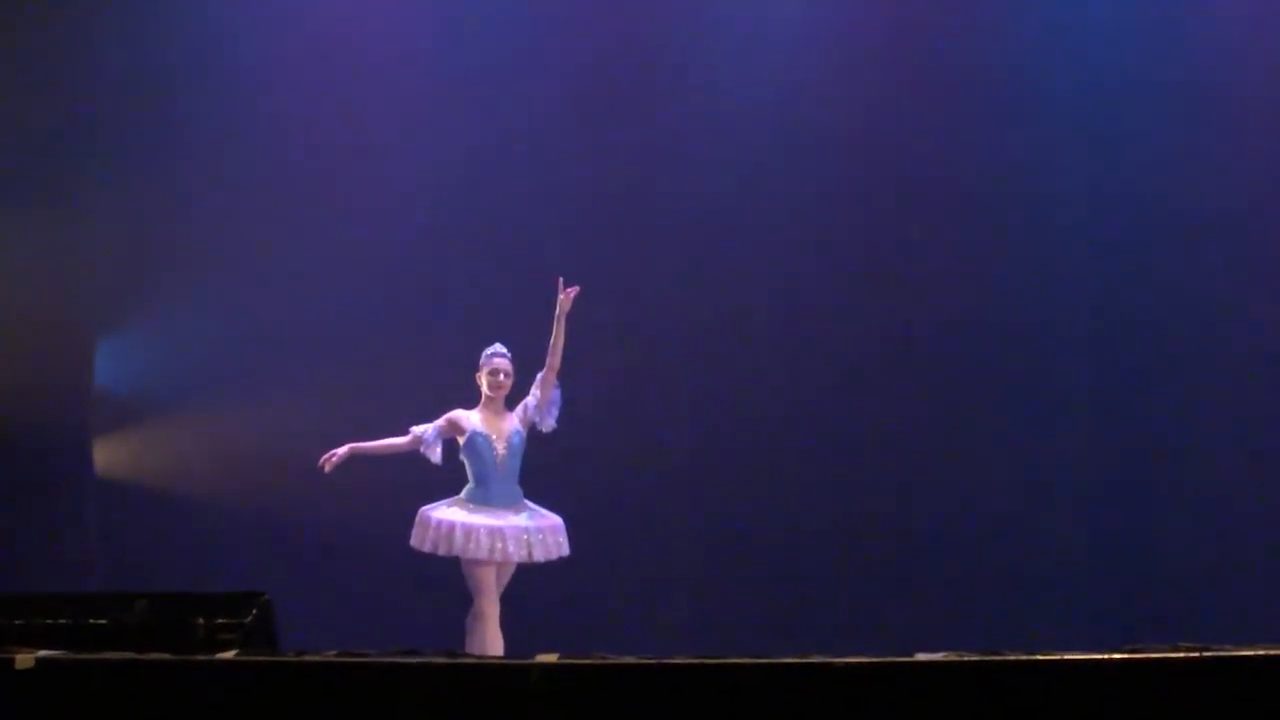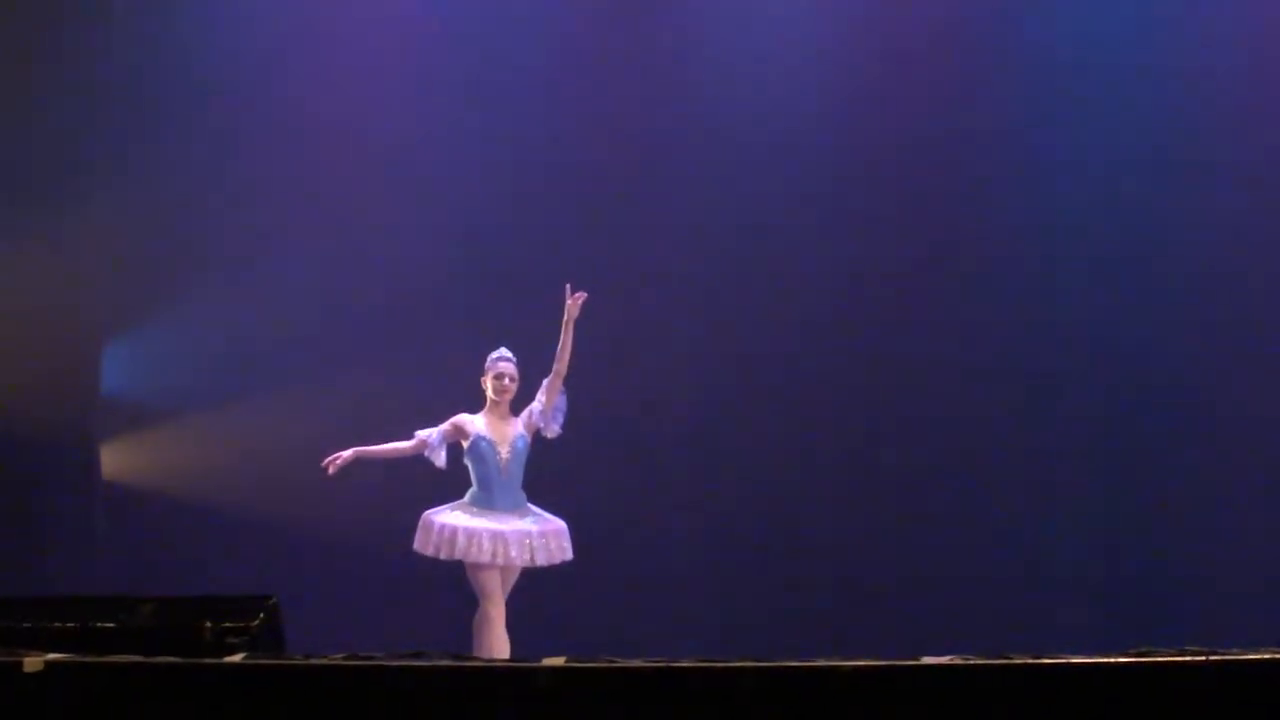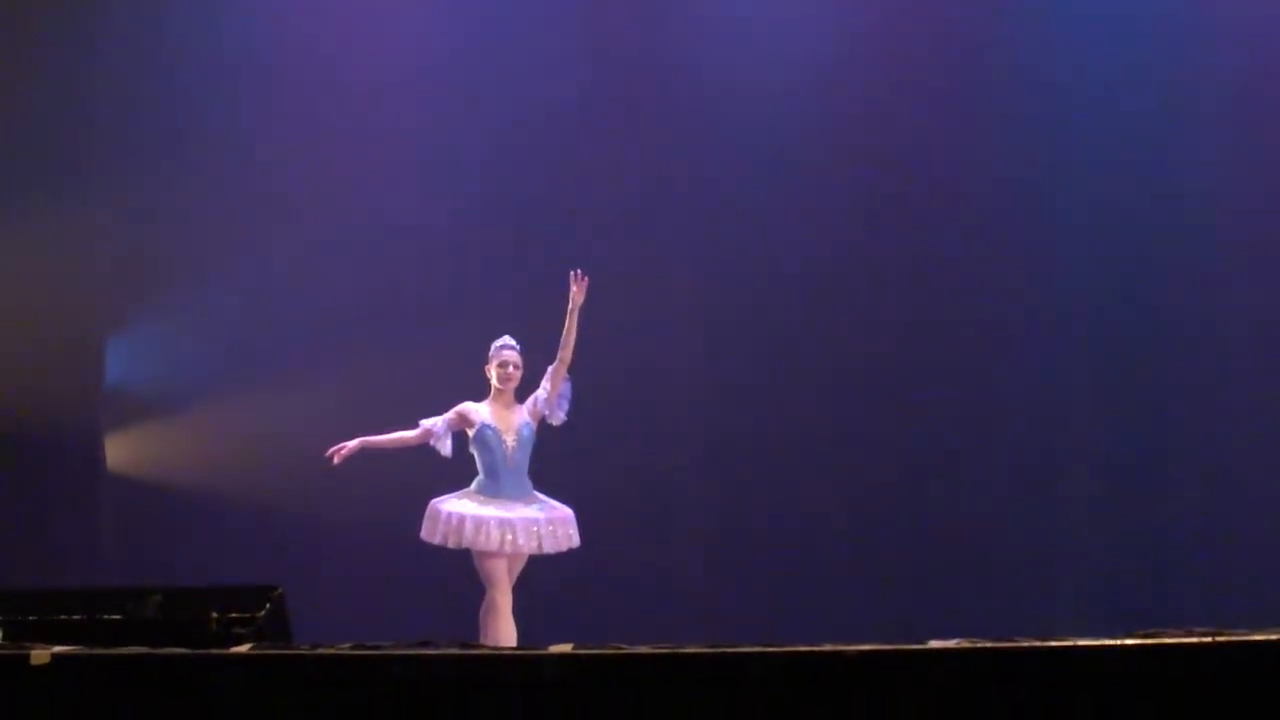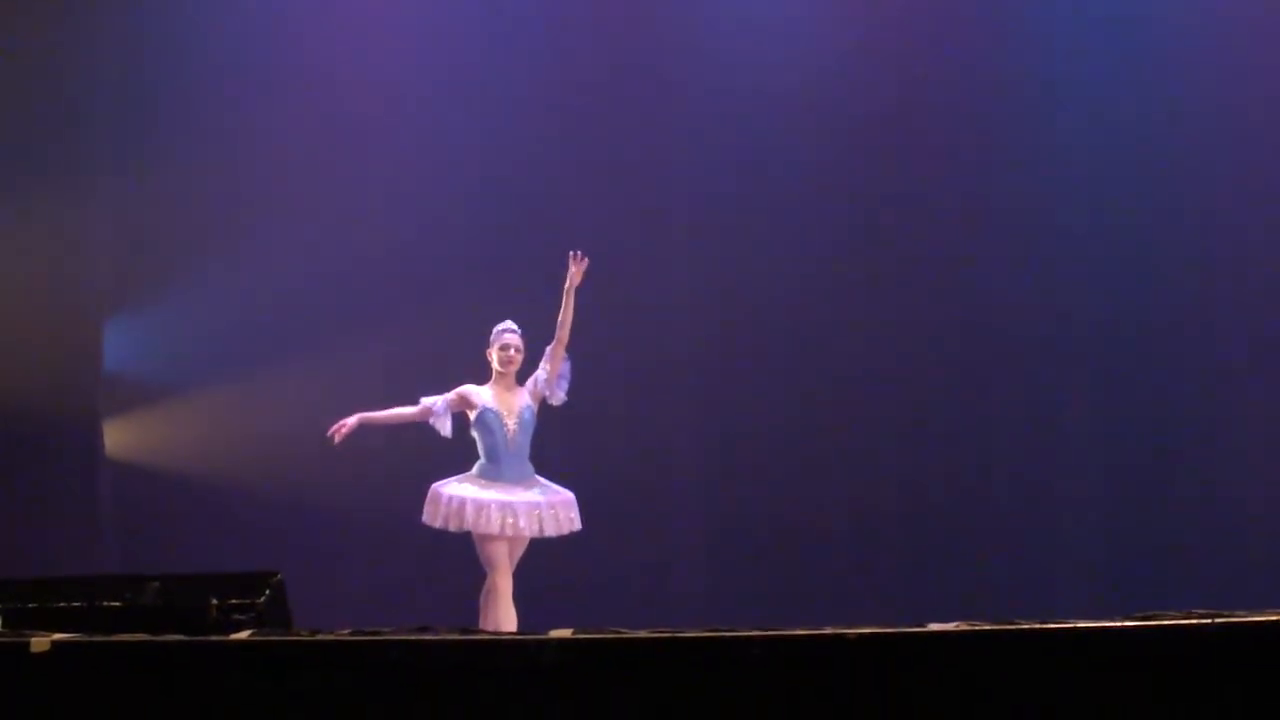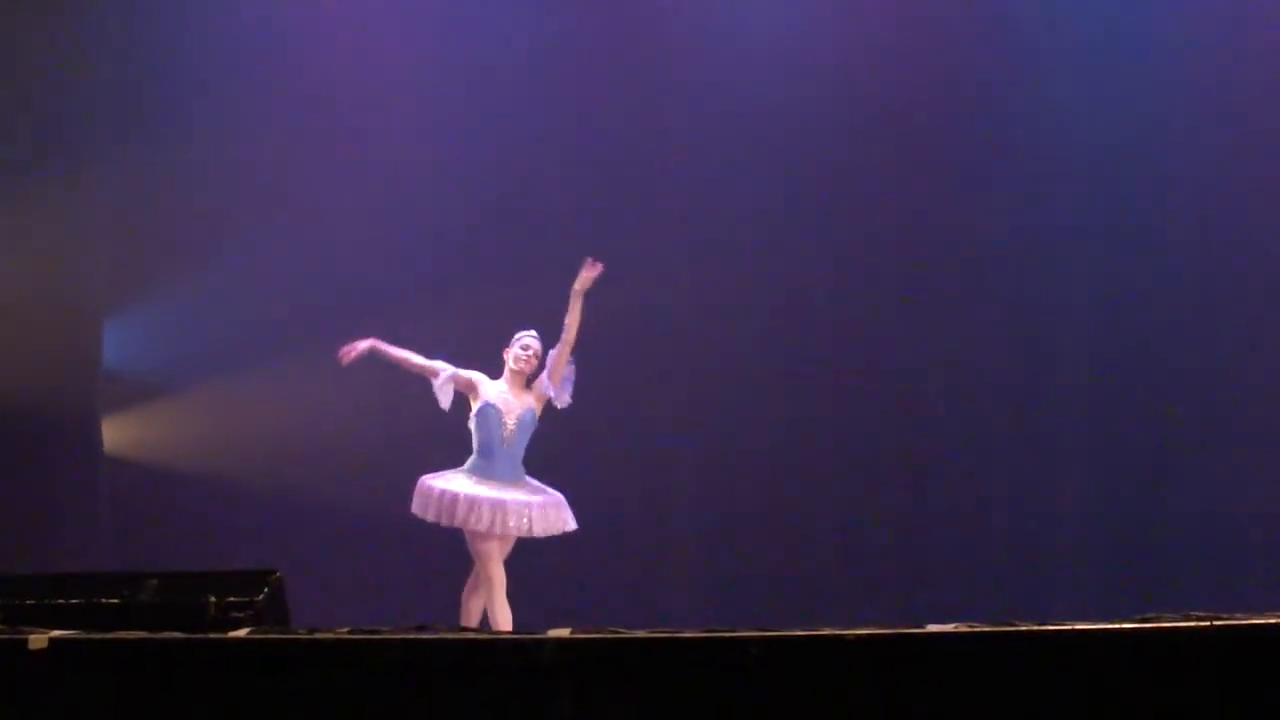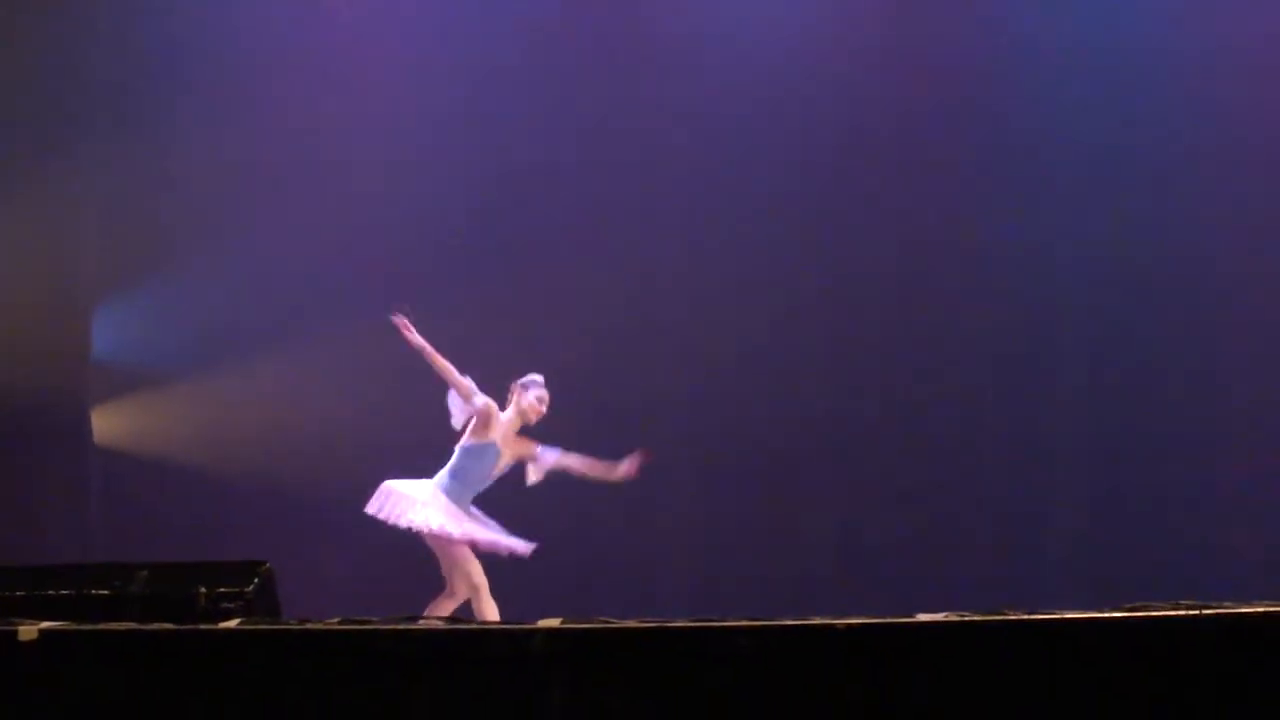
dt=0.4s
person 1, frame 1
left shoulder: (521, 417)
right shoulder: (461, 419)
left elbow: (551, 369)
right elbow: (407, 441)
left wrist: (561, 316)
right wrist: (352, 448)
left hip: (512, 519)
right hip: (474, 517)
left knee: (485, 604)
right knee: (487, 605)
left ankle: (475, 657)
person 1, frame 2
left shoulder: (526, 423)
right shoulder: (465, 424)
left elbow: (558, 375)
right elbow: (410, 445)
left wrist: (568, 322)
right wrist: (356, 452)
left hip: (516, 522)
right hip: (478, 521)
left knee: (491, 608)
right knee: (493, 609)
left ankle: (483, 663)
person 1, frame 3
left shoulder: (532, 410)
right shoulder: (470, 412)
left elbow: (562, 362)
right elbow: (416, 435)
left wrist: (574, 309)
right wrist: (362, 442)
left hip: (523, 511)
right hip: (484, 510)
left knee: (498, 596)
right knee: (500, 596)
person 1, frame 4
left shoulder: (532, 392)
right shoulder: (471, 395)
left elbow: (560, 342)
right elbow: (416, 411)
left wrist: (570, 289)
right wrist: (361, 418)
left hip: (525, 494)
right hip: (486, 493)
left knee: (498, 581)
right knee: (500, 582)
person 1, frame 5
left shoulder: (537, 396)
right shoulder: (478, 384)
left elbow: (566, 344)
right elbow: (425, 365)
left wrist: (577, 293)
right wrist: (374, 345)
left hip: (515, 494)
right hip: (477, 489)
left knee: (484, 575)
right knee: (495, 579)
person 1, frame 6
left shoulder: (521, 447)
right shoulder: (487, 416)
left elbow: (567, 461)
right elbow: (455, 381)
left wrist: (613, 471)
right wrist: (418, 342)
left hip: (458, 513)
right hip: (434, 505)
left knee: (458, 590)
right knee: (476, 584)
